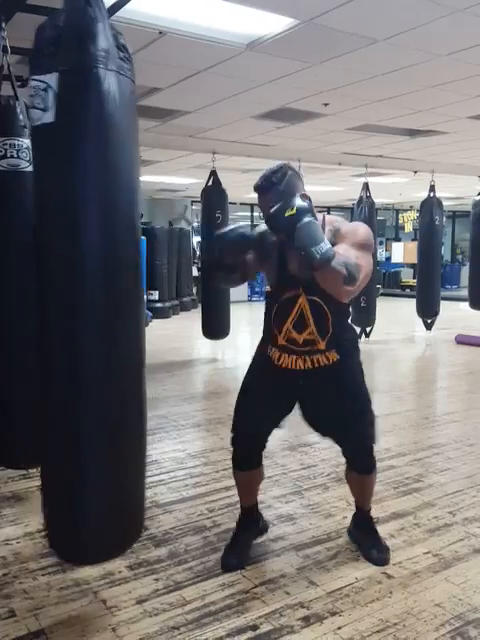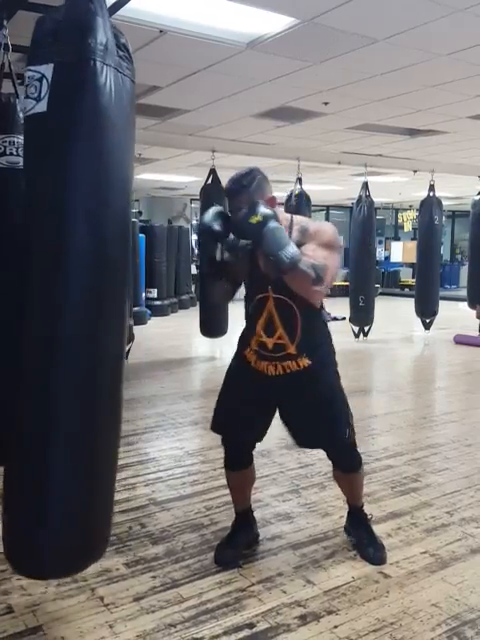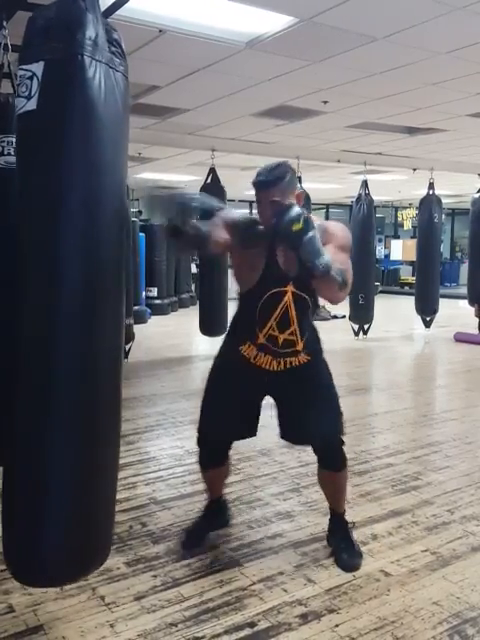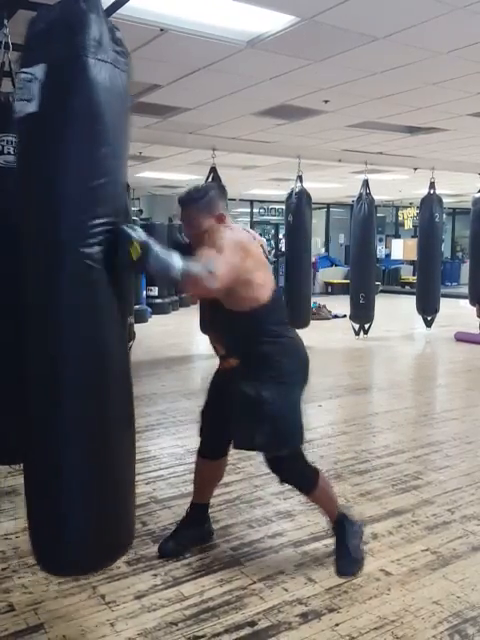
dt=0.4s
person 1, frame 1
left shoulder: (352, 234)
right shoulder: (266, 238)
left elbow: (345, 286)
right elbow: (229, 276)
left wrist: (306, 226)
right wrist: (228, 251)
left hip: (336, 358)
right hip: (276, 357)
left knee: (359, 449)
right knee: (246, 443)
left ankle: (362, 523)
right ankle: (249, 524)
person 1, frame 2
left shoulder: (317, 233)
right shoulder: (244, 238)
left elbow: (313, 288)
right elbow: (218, 295)
left wrist: (272, 234)
right wrist: (213, 245)
left hip: (308, 362)
right hip: (253, 358)
left knee: (341, 447)
right knee: (236, 445)
left ankle: (358, 520)
right ankle: (244, 525)
person 1, frame 3
left shoulder: (332, 234)
left elbow: (337, 293)
left hip: (300, 358)
right hip: (243, 356)
left knee: (330, 446)
right knee: (212, 440)
left ankle: (338, 527)
right ankle: (215, 509)
person 1, frame 4
left shoulder: (229, 241)
right shoulder: (223, 245)
left elbow: (200, 282)
left wrist: (147, 247)
left hip: (274, 365)
right hip: (244, 363)
left knee: (285, 461)
right knee: (212, 438)
left ankle: (345, 528)
right ankle: (197, 523)
